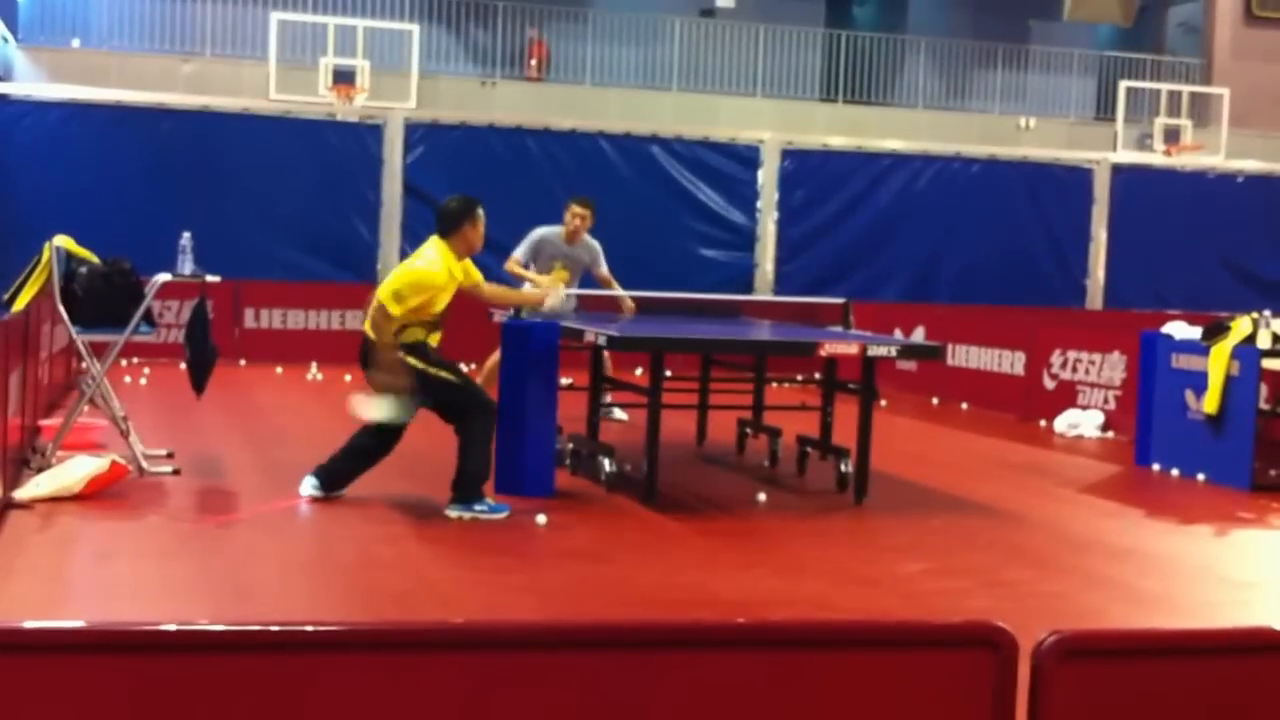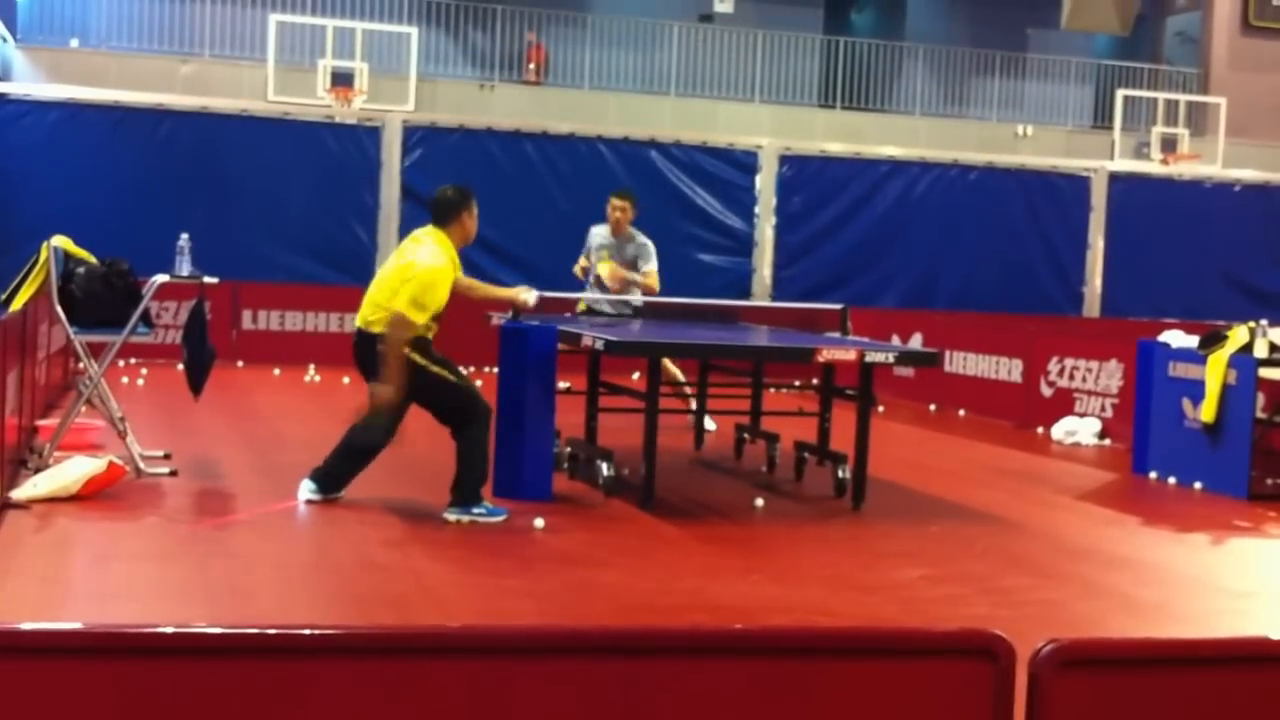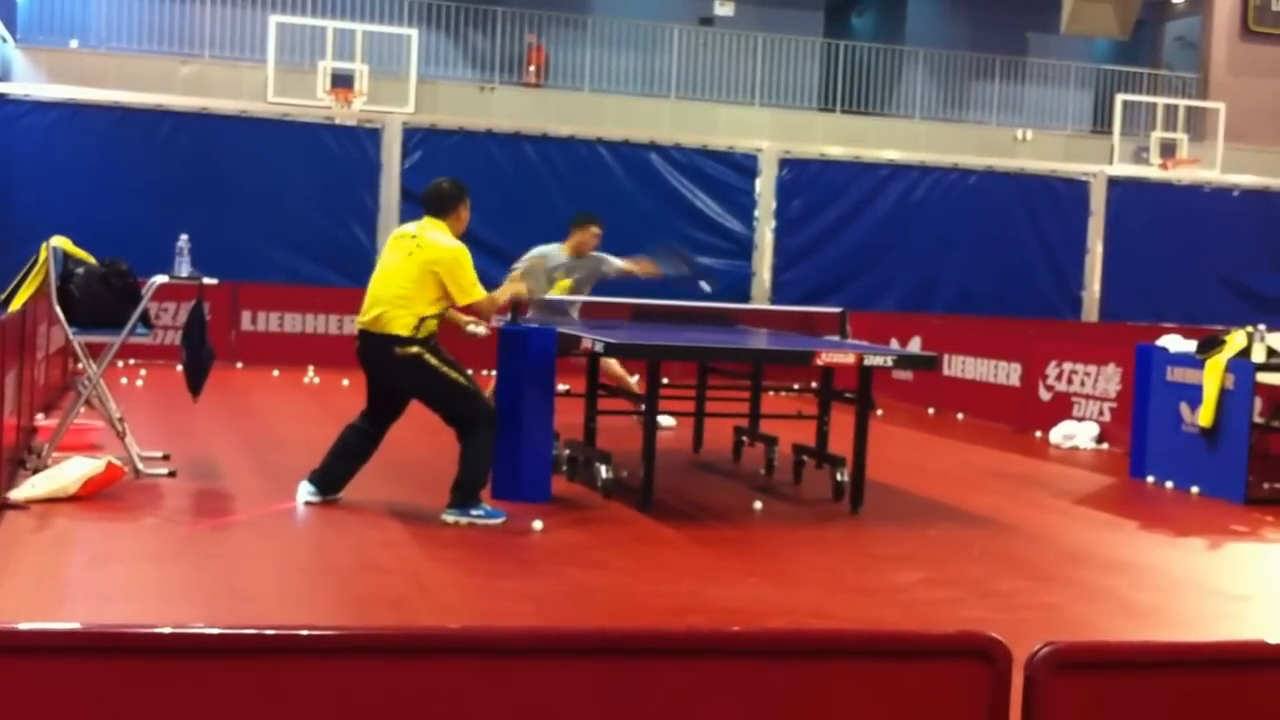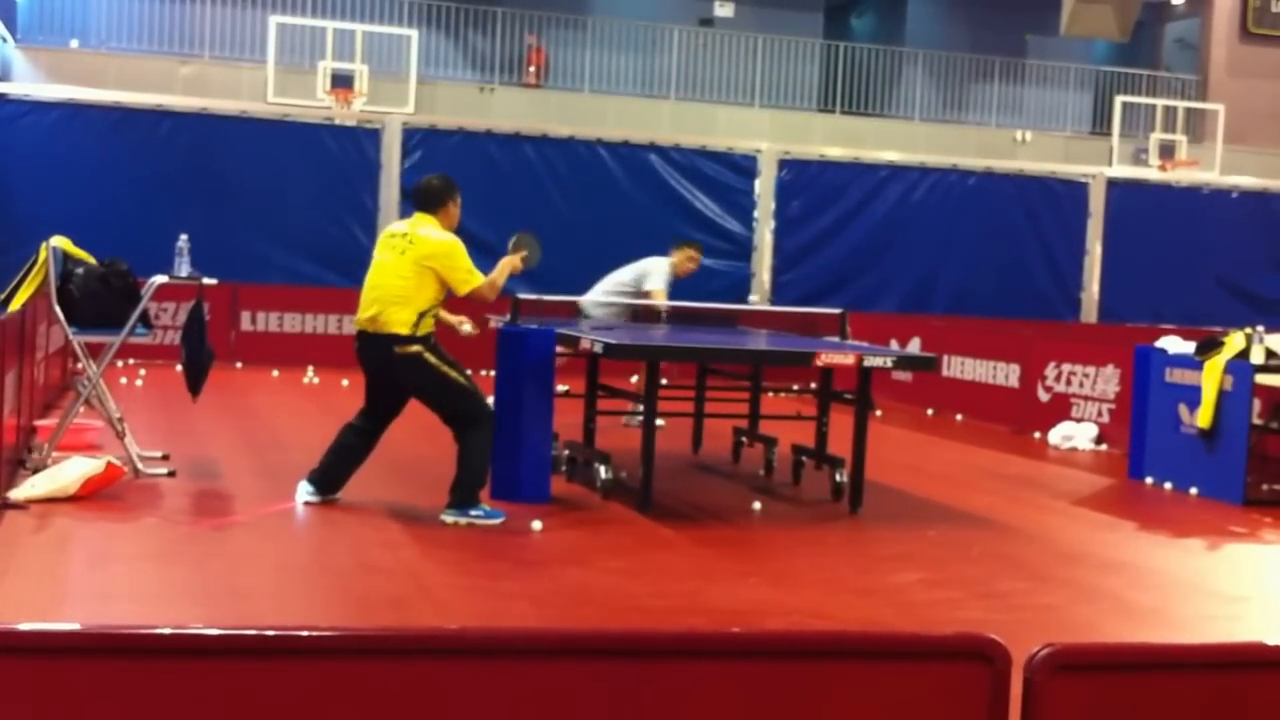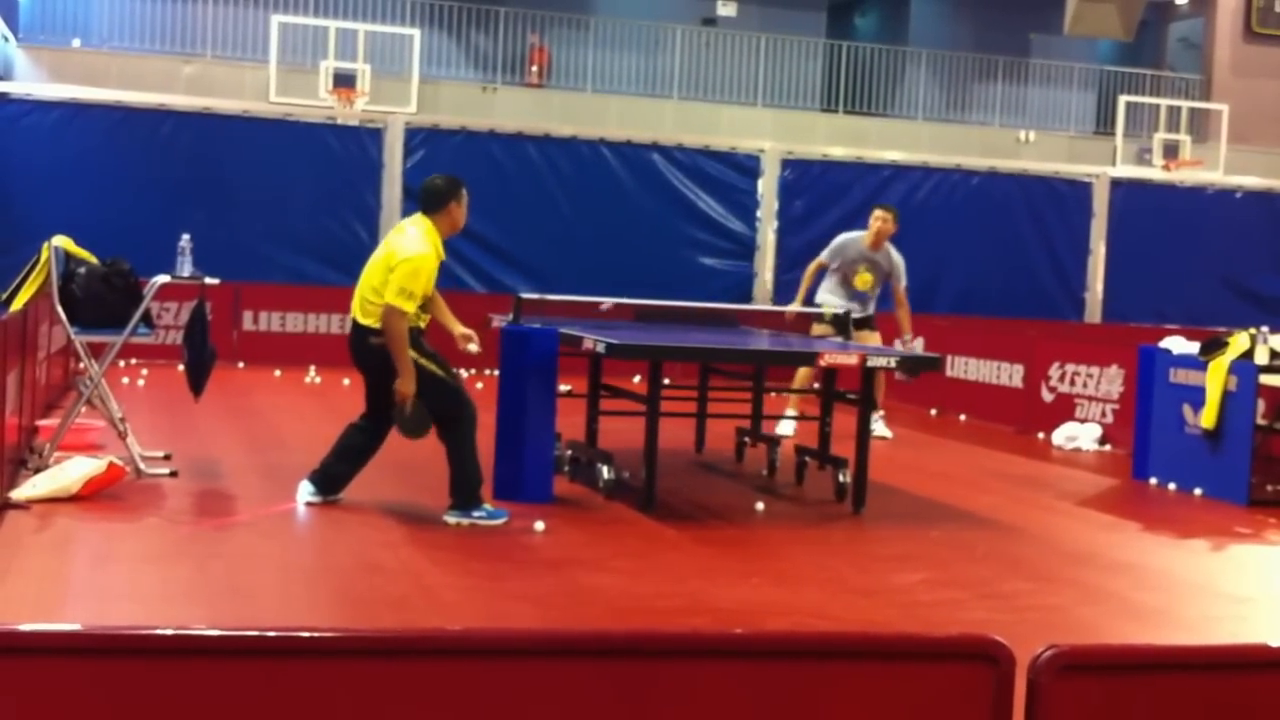
dt=1s
person 1, frame 1
left shoulder: (451, 256)
right shoulder: (428, 271)
left elbow: (483, 291)
right elbow: (380, 315)
left wrist: (532, 297)
right wrist: (388, 370)
left hip: (401, 348)
right hip: (395, 354)
left knee: (388, 425)
right knee: (479, 410)
left ankle: (324, 480)
right ankle: (467, 499)
person 1, frame 2
left shoulder: (429, 240)
right shoulder: (435, 264)
left elbow: (461, 283)
right elbow: (400, 322)
left wrist: (509, 294)
right wrist: (390, 383)
left hip: (378, 342)
right hip: (389, 345)
left knee: (380, 420)
right knee: (473, 414)
left ankle: (320, 483)
right ankle: (466, 503)
person 1, frame 3
left shoulder: (405, 234)
right shoulder: (450, 249)
right elbow: (484, 304)
left wrist: (455, 316)
right wrist: (511, 291)
left hip: (373, 341)
right hip: (406, 349)
left knee: (376, 418)
right knee: (479, 417)
left ankle: (319, 485)
right ankle: (465, 505)
person 1, frame 4
left shoulder: (394, 233)
right shoulder: (443, 243)
right elbow: (486, 292)
left wrist: (444, 317)
right wrist: (506, 265)
left hip: (372, 343)
right hip: (406, 349)
left knee: (373, 418)
right knee: (476, 417)
left ankle: (318, 485)
right ankle: (464, 505)
person 1, frame 5
left shoulder: (413, 228)
right shoulder: (419, 252)
right elbow: (394, 316)
left wrist: (454, 327)
right wrist: (405, 375)
left hip: (367, 336)
right hip: (384, 341)
left knee: (378, 417)
right knee: (458, 413)
left ankle: (320, 484)
right ankle: (467, 505)
person 2, frame 1
left shoulder: (591, 248)
right shoulder: (541, 237)
left elbow: (605, 279)
right elbow: (511, 265)
left wrist: (622, 296)
right wrist: (536, 279)
left hip: (566, 310)
left ankle: (606, 403)
person 2, frame 2
left shoulder: (643, 245)
right shoulder: (595, 233)
left elbow: (653, 286)
right elbow: (585, 259)
left wrist: (627, 276)
right wrist: (580, 266)
left hip: (628, 312)
right hip: (593, 306)
left knee: (660, 362)
left ankle: (695, 407)
person 2, frame 3
left shoulder: (596, 261)
right shoulder: (541, 255)
left elbow: (627, 267)
right elbow: (513, 281)
left wrist: (643, 268)
left knee: (616, 374)
person 2, frame 4
left shoulder: (664, 272)
right shoulder: (660, 268)
right elbow: (658, 303)
left hip: (619, 318)
right hip: (597, 313)
left ankle: (636, 411)
person 2, frame 5
left shoulder: (894, 260)
right shoulder: (845, 242)
left elbow: (900, 301)
right elbow: (815, 267)
left wrist: (906, 338)
right wrist: (798, 301)
left hip: (862, 314)
right hip: (829, 307)
left ankle: (875, 418)
right ankle: (790, 415)
